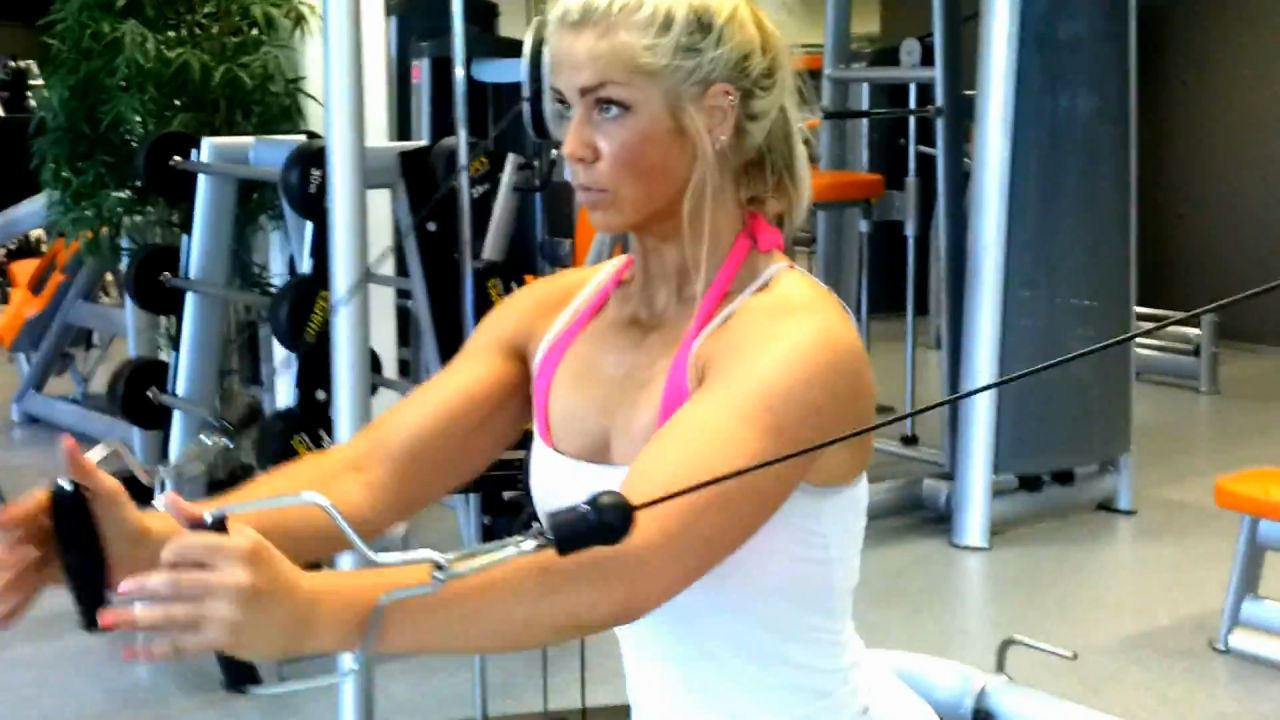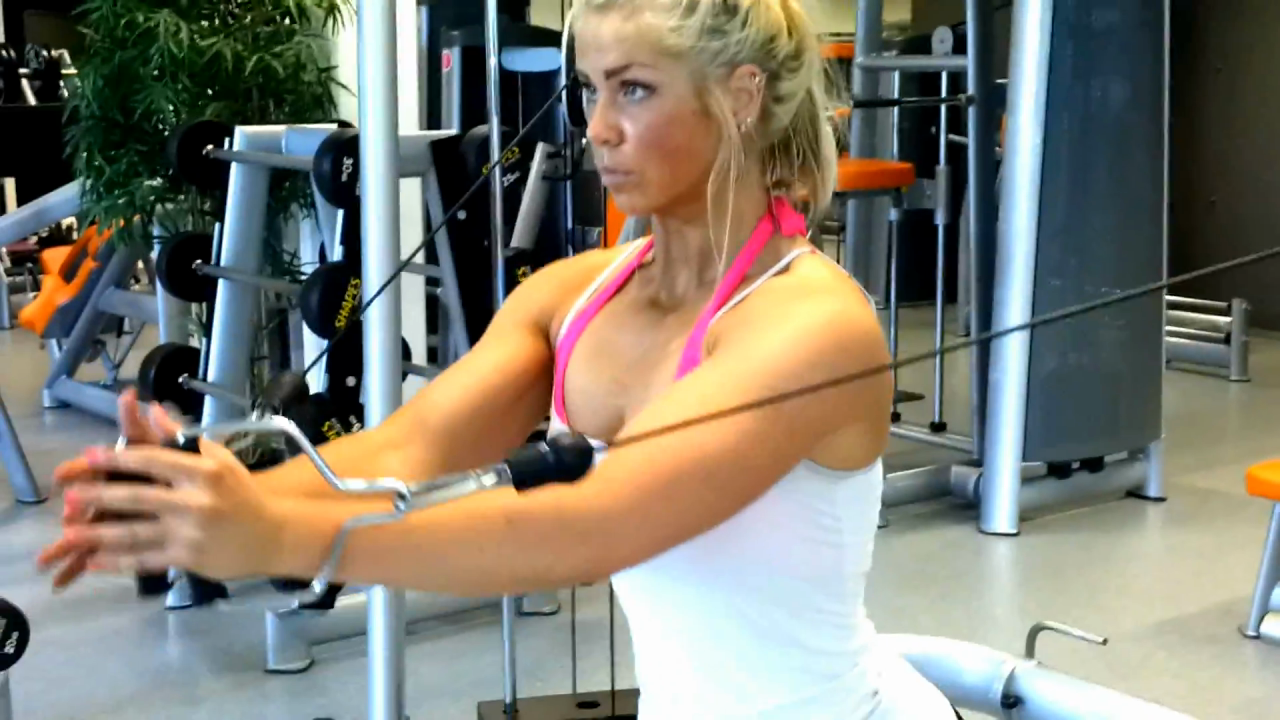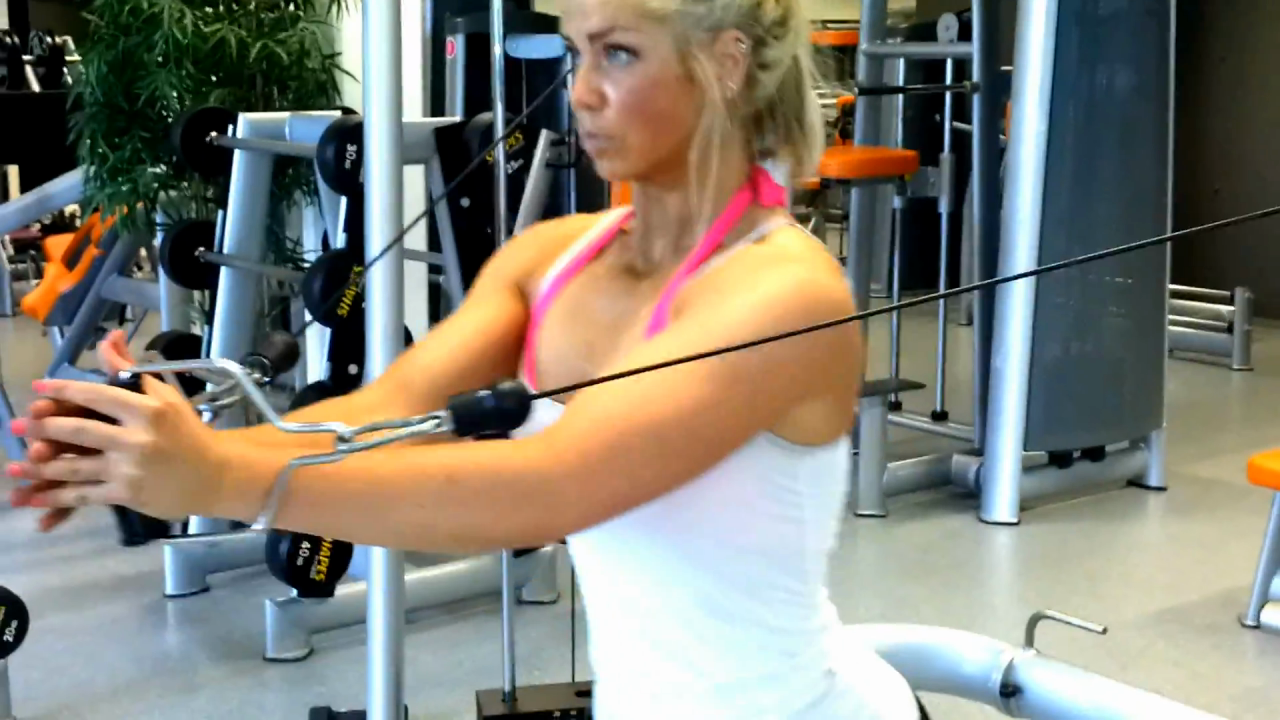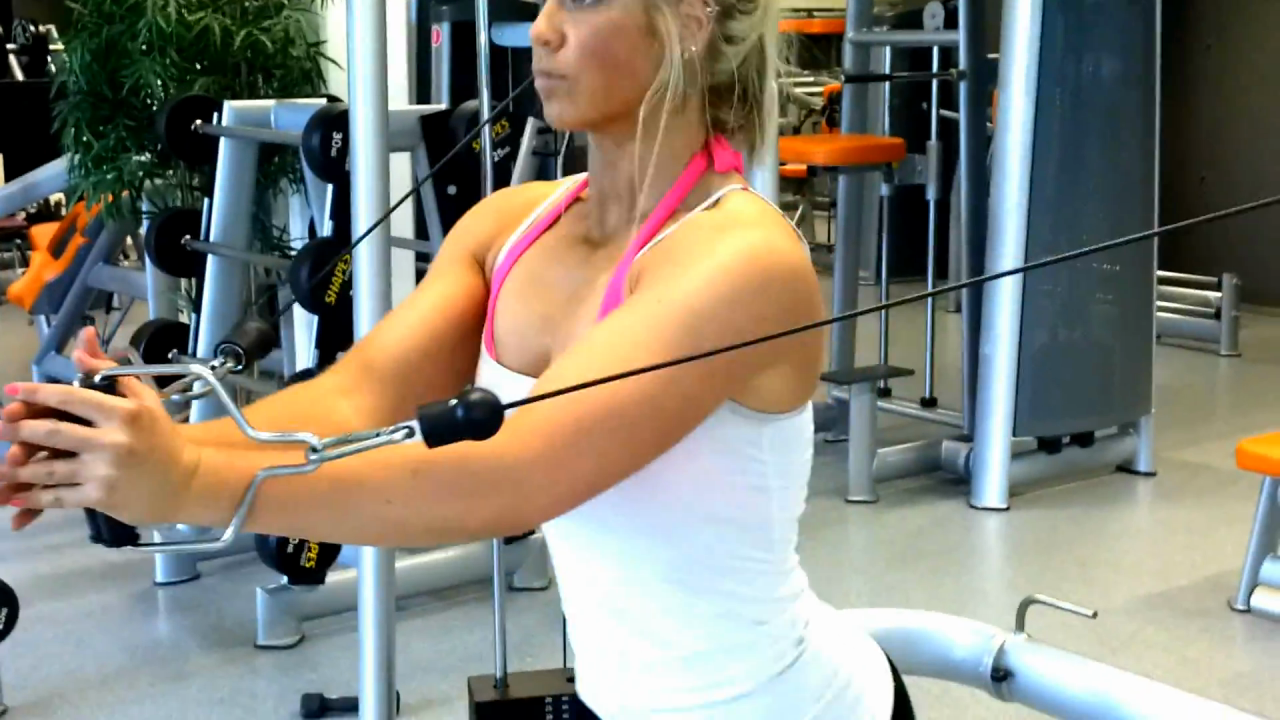
dt=0.2s
person 1, frame 1
left shoulder: (794, 337)
right shoulder: (553, 314)
left elbow: (621, 566)
right elbow: (365, 477)
left wrist: (317, 606)
right wrist: (161, 539)
person 1, frame 2
left shoulder: (812, 320)
right shoulder: (574, 293)
left elbow: (598, 528)
right elbow: (406, 452)
left wrist: (285, 536)
right wrist: (231, 505)
person 1, frame 3
left shoulder: (785, 294)
right shoulder: (551, 258)
left elbow: (548, 489)
right elbow: (393, 416)
left wrist: (228, 482)
right wrist: (196, 454)
person 1, frame 4
left shoulder: (740, 258)
right shoulder: (513, 225)
left elbow: (518, 478)
right elbow: (357, 397)
left wrist: (200, 486)
right wrist: (170, 451)
